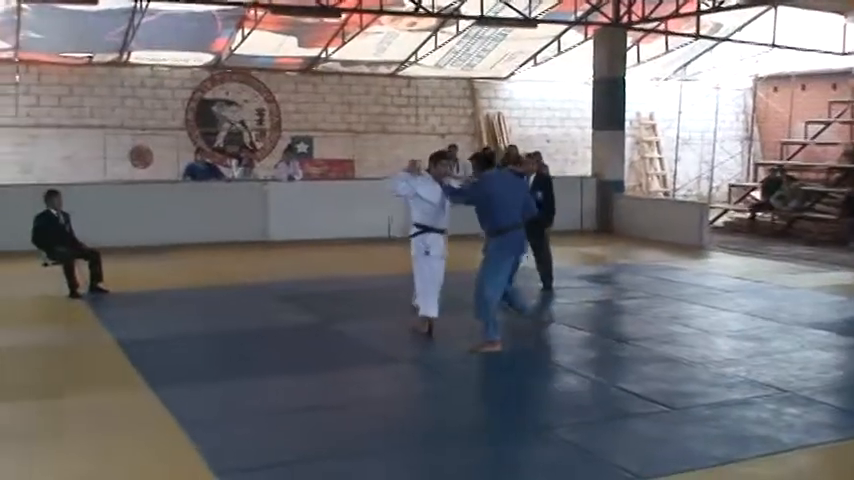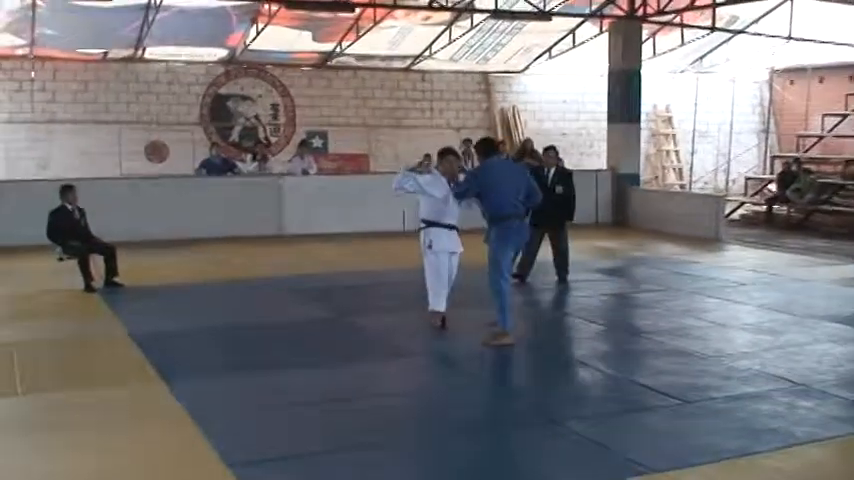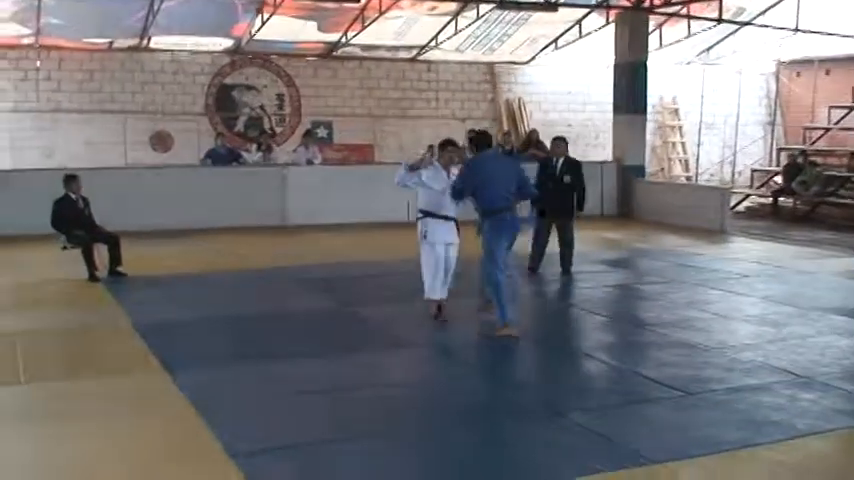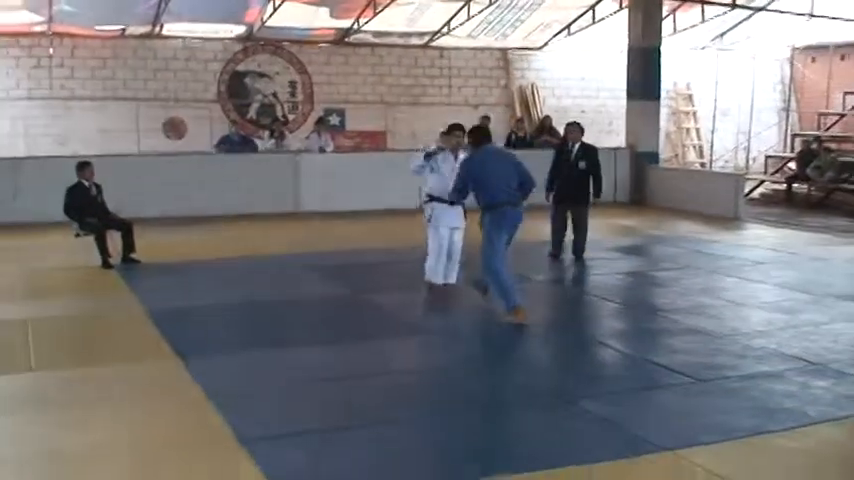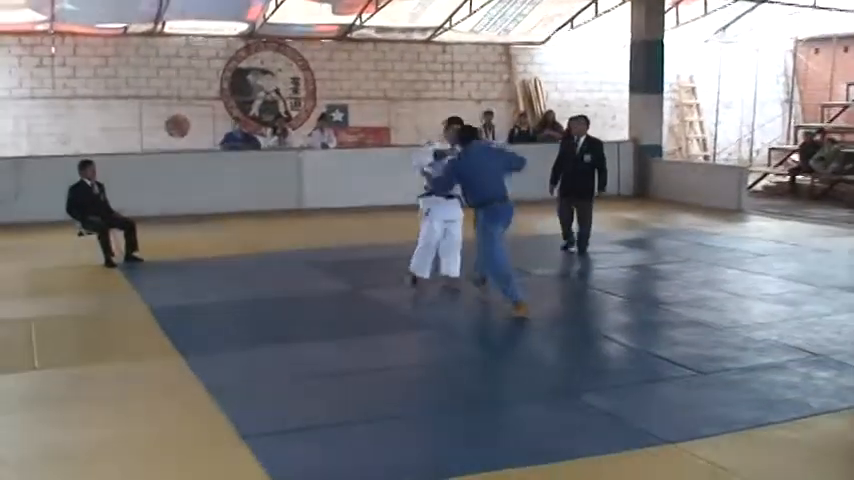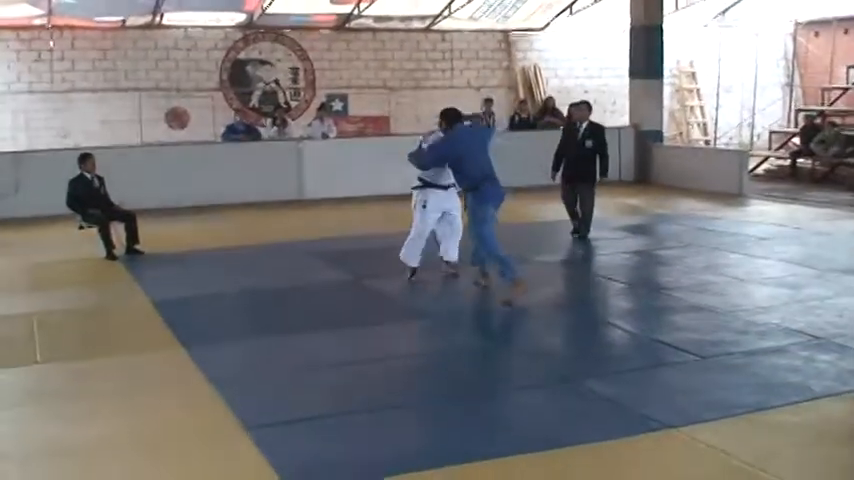
dt=0.1s
person 1, frame 1
left shoulder: (479, 186)
right shoulder: (515, 181)
left elbow: (455, 194)
right elbow: (531, 211)
left wrist: (444, 186)
left hip: (500, 242)
right hip: (517, 238)
left knee: (486, 290)
right knee: (502, 285)
left ankle: (493, 340)
right ankle: (527, 314)
person 1, frame 2
left shoulder: (479, 173)
right shoulder: (518, 169)
left elbow: (459, 193)
right elbow: (536, 197)
left wrist: (466, 188)
left hip: (501, 230)
right hip: (519, 227)
left knee: (499, 281)
right knee: (502, 275)
left ankle: (506, 332)
person 1, frame 3
left shoulder: (470, 166)
right shoulder: (510, 163)
left elbow: (457, 194)
right elbow: (528, 191)
left hip: (493, 223)
right hip: (512, 220)
left knee: (494, 273)
right knee: (496, 266)
left ankle: (508, 324)
right ankle: (492, 299)
person 1, frame 4
left shoulder: (471, 163)
right shoulder: (509, 157)
left elbow: (458, 195)
right elbow: (529, 184)
left wrist: (453, 196)
left hip: (495, 216)
right hip: (514, 213)
left knee: (494, 264)
right knee: (495, 257)
left ankle: (517, 310)
right ankle: (487, 285)
person 1, frame 5
left shoulder: (460, 161)
right shoulder: (496, 153)
left elbow: (441, 186)
right elbow: (520, 163)
left wrist: (429, 177)
left hip: (489, 212)
right hip: (504, 208)
left knee: (495, 259)
right knee: (486, 248)
left ankle: (519, 304)
right ankle: (482, 276)
person 1, frame 6
left shoulder: (446, 142)
right shoulder: (476, 131)
left elbow: (423, 162)
right elbow: (489, 128)
left wrist: (415, 154)
left hip: (478, 195)
right hip: (495, 189)
left knee: (487, 241)
right knee: (480, 234)
left ankle: (514, 282)
right ankle: (483, 273)
person 2, frame 1
left shoulder: (443, 185)
right shoulder: (419, 182)
right elbow: (397, 187)
right wrist: (409, 172)
left hip: (438, 237)
right hip: (425, 238)
left knee: (433, 279)
right knee: (429, 279)
left ankle: (423, 313)
right ankle: (426, 318)
person 2, frame 2
left shoulder: (455, 182)
right shoulder: (426, 179)
right elbow: (398, 185)
right wrist: (414, 170)
left hip: (451, 234)
right hip: (433, 233)
left knee: (449, 274)
right knee: (438, 274)
left ankle: (436, 309)
right ankle: (436, 312)
person 2, frame 3
left shoulder: (456, 175)
right shoulder: (425, 171)
right elbow: (401, 180)
right wrist: (416, 166)
left hip: (449, 225)
right hip: (431, 224)
left knee: (448, 265)
right knee: (434, 266)
left ankle: (438, 299)
right ankle: (434, 301)
person 2, frame 4
left shoulder: (464, 159)
right shoulder: (435, 156)
right elbow: (416, 168)
right wrist: (434, 152)
left hip: (456, 209)
right hip: (437, 208)
left knee: (454, 250)
right knee: (438, 248)
left ankle: (448, 281)
right ankle: (433, 282)
person 2, frame 5
right shoulder: (434, 148)
right elbow: (418, 162)
right wrist: (442, 153)
left hip: (453, 203)
right hip: (434, 202)
left knee: (454, 242)
right knee: (429, 241)
left ankle: (451, 275)
right ankle: (416, 273)
person 2, frame 6
right shoulder: (432, 138)
left hip: (449, 192)
right hip: (429, 193)
left knee: (454, 228)
right knee: (420, 231)
left ankle: (449, 262)
right ankle: (411, 265)
person 3, frame 1
left shoulder: (545, 180)
left elbow: (549, 204)
left wrist: (547, 224)
left hip: (537, 225)
left knee: (542, 256)
left ankle: (547, 283)
person 3, frame 2
left shoulder: (565, 174)
right shoulder: (535, 173)
left elbow: (571, 197)
left wrist: (569, 217)
left hip: (556, 219)
right hip: (537, 217)
left knee: (560, 248)
right knee: (530, 246)
left ankle: (562, 275)
right ankle: (522, 273)
person 3, frame 3
left shoulder: (574, 165)
right shoulder: (544, 163)
left elbow: (580, 188)
right elbow: (538, 184)
left wrist: (579, 207)
right wrist: (535, 203)
left hip: (565, 209)
right hip: (545, 208)
left knee: (566, 239)
right knee: (539, 237)
left ankle: (566, 267)
right ankle: (534, 265)
person 3, frame 4
left shoulder: (590, 150)
right shoulder: (560, 149)
left elbow: (596, 174)
right elbow: (553, 170)
left wrist: (596, 194)
right wrist: (549, 189)
left hip: (579, 195)
right hip: (560, 194)
left knee: (580, 226)
right knee: (557, 223)
left ankle: (578, 253)
right ankle: (556, 250)
person 3, frame 5
left shoulder: (595, 144)
right shoulder: (566, 141)
left elbow: (601, 167)
right elbow: (558, 163)
left wrist: (601, 187)
right wrist: (553, 182)
left hip: (584, 188)
right hip: (566, 187)
left knee: (584, 219)
right knee: (563, 215)
left ankle: (582, 245)
right ankle: (569, 240)
person 3, frame 6
left shoulder: (597, 129)
right shoulder: (568, 128)
left elbow: (603, 153)
right elbow: (561, 149)
left wrist: (603, 173)
right wrist: (555, 168)
left hip: (586, 174)
right hip: (569, 172)
left knee: (586, 204)
right knee: (568, 200)
left ankle: (583, 231)
right ankle: (576, 223)
